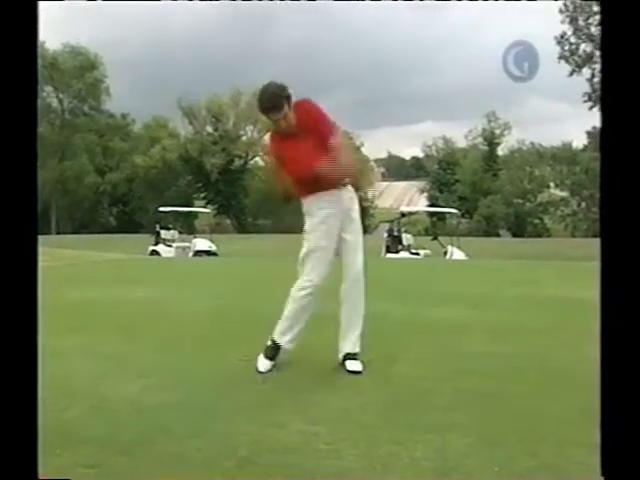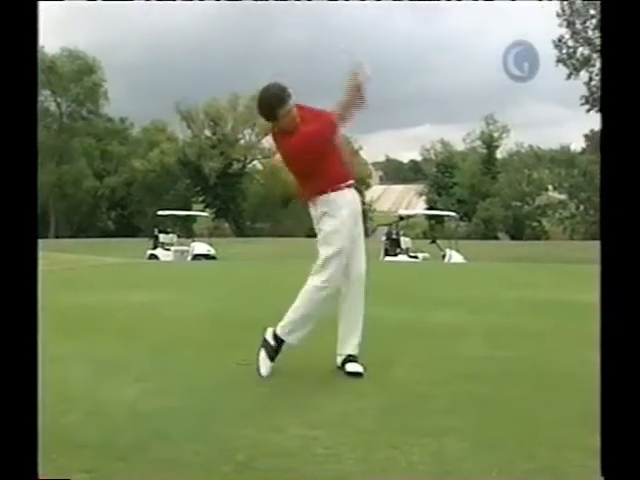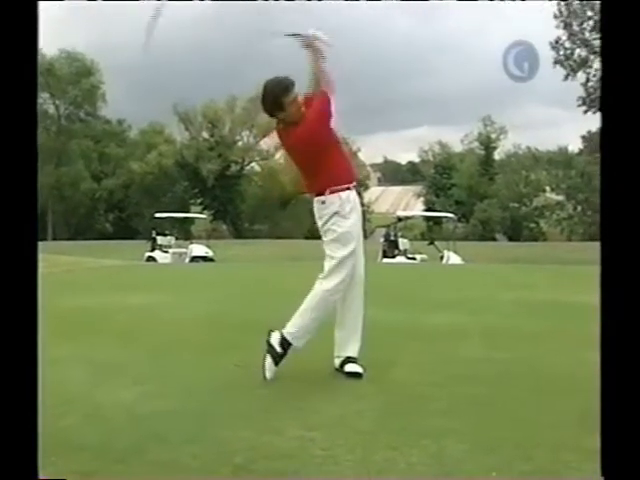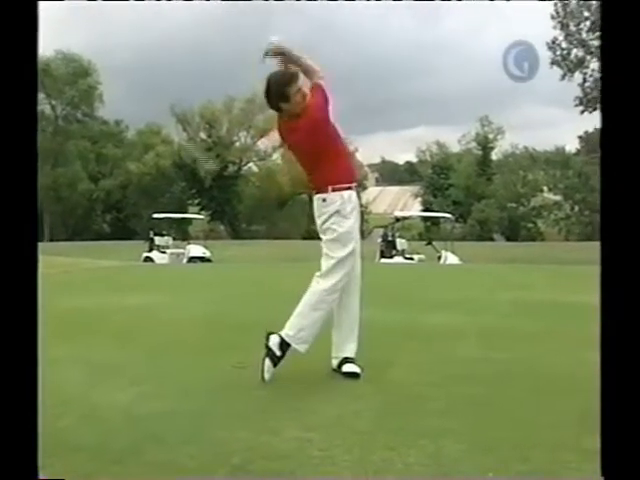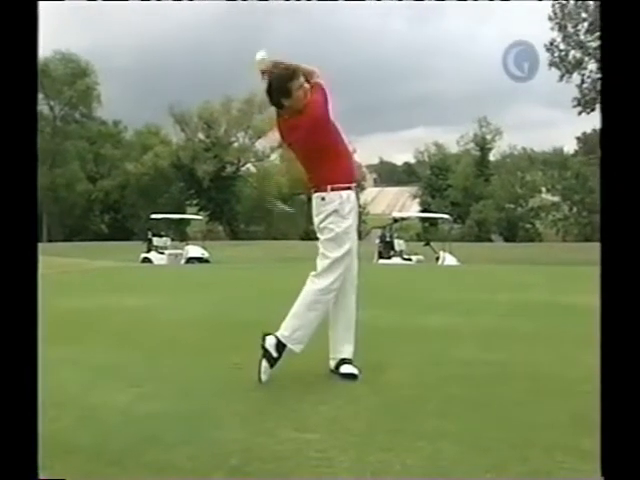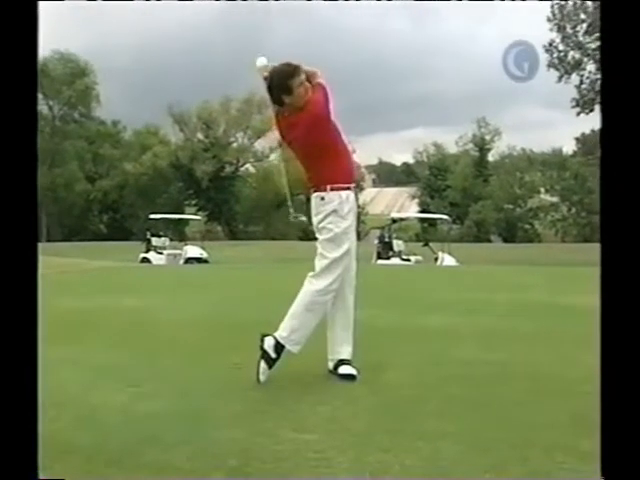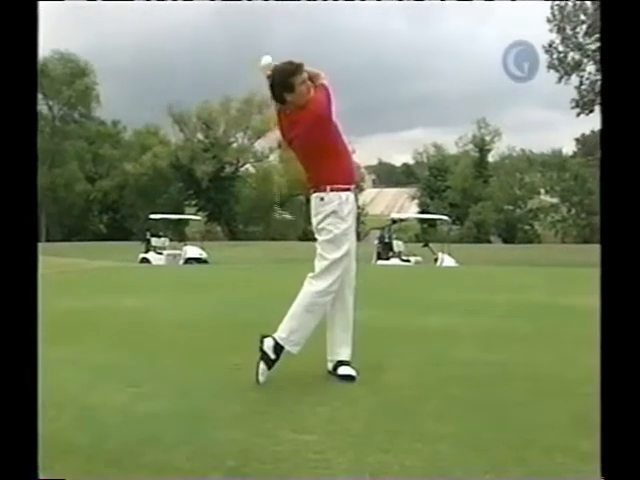
dt=0.1s
person 1, frame 1
left shoulder: (308, 109)
right shoulder: (275, 144)
left elbow: (335, 136)
right elbow: (320, 171)
left wrist: (345, 159)
right wrist: (342, 168)
left hip: (344, 198)
right hip: (320, 207)
left knee: (355, 275)
right knee: (310, 281)
left ankle: (349, 349)
right ankle: (278, 342)
person 1, frame 2
left shoulder: (302, 120)
right shoulder: (296, 142)
left elbow: (334, 117)
right elbow: (335, 120)
left wrist: (352, 97)
right wrist: (352, 98)
left hip: (345, 199)
right hip: (333, 205)
left knee: (354, 277)
right knee: (327, 278)
left ankle: (347, 353)
right ankle: (278, 337)
person 1, frame 3
left shoulder: (297, 120)
right shoulder: (303, 132)
left elbow: (318, 91)
right elbow: (323, 89)
right wrist: (315, 53)
left hip: (344, 199)
right hip: (338, 202)
left knee: (354, 278)
right knee: (336, 278)
left ankle: (345, 354)
right ankle: (286, 339)
person 1, frame 4
left shoulder: (286, 124)
right shoulder: (311, 120)
left elbow: (307, 78)
right elbow: (317, 75)
left wrist: (286, 64)
right wrist: (290, 56)
left hip: (340, 200)
right hip: (338, 201)
left knee: (349, 279)
right knee: (332, 277)
left ankle: (343, 354)
right ankle: (284, 341)
person 1, frame 5
left shoulder: (285, 123)
right shoulder: (312, 117)
left elbow: (308, 78)
right elbow: (315, 76)
left wrist: (278, 71)
right wrist: (283, 67)
left hip: (338, 199)
right hip: (336, 201)
left knee: (346, 281)
right knee: (327, 278)
left ankle: (341, 356)
right ankle: (280, 342)
person 1, frame 6
left shoulder: (284, 119)
right shoulder: (313, 114)
right elbow: (319, 76)
left wrist: (280, 75)
right wrist: (280, 80)
left hip: (337, 199)
right hip: (335, 200)
left knee: (344, 281)
right knee: (325, 278)
left ankle: (339, 356)
right ankle: (278, 342)
person 1, frame 7
left shoulder: (285, 118)
right shoulder: (315, 114)
right elbow: (322, 78)
left wrist: (284, 73)
right wrist: (294, 76)
left hip: (337, 200)
right hip: (335, 201)
left knee: (343, 282)
right knee: (325, 279)
left ankle: (339, 357)
right ankle: (278, 344)
